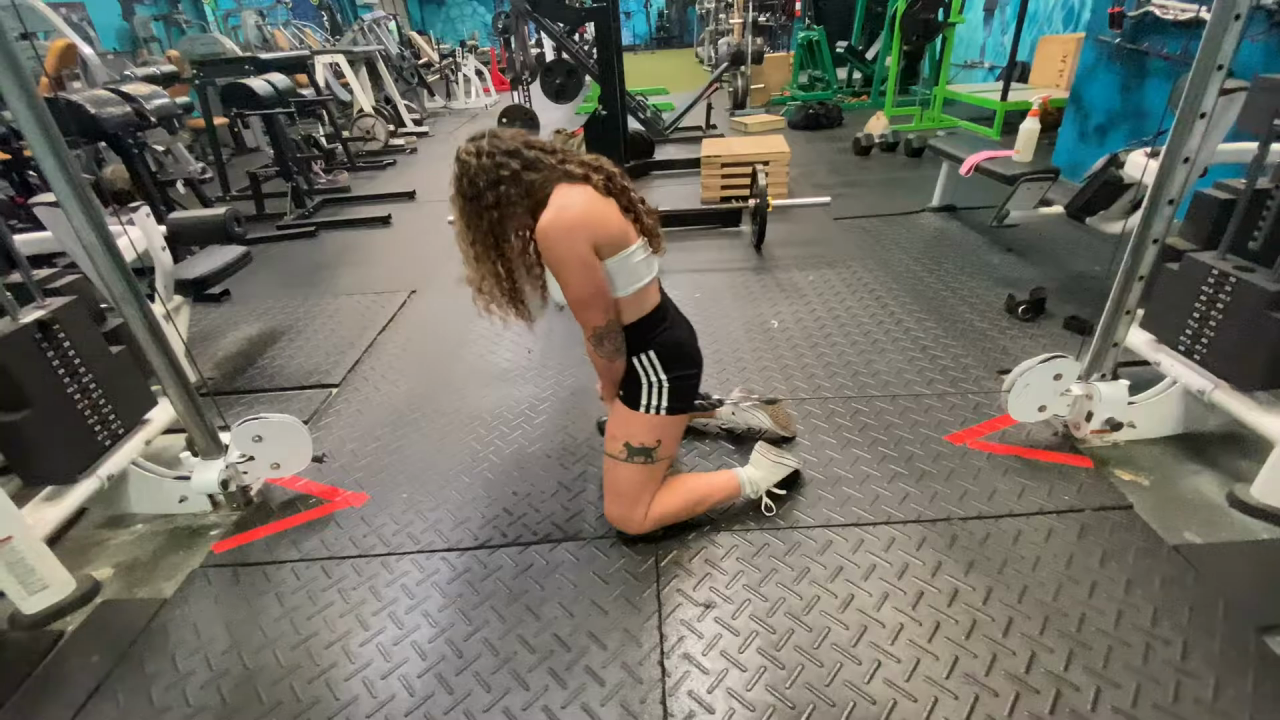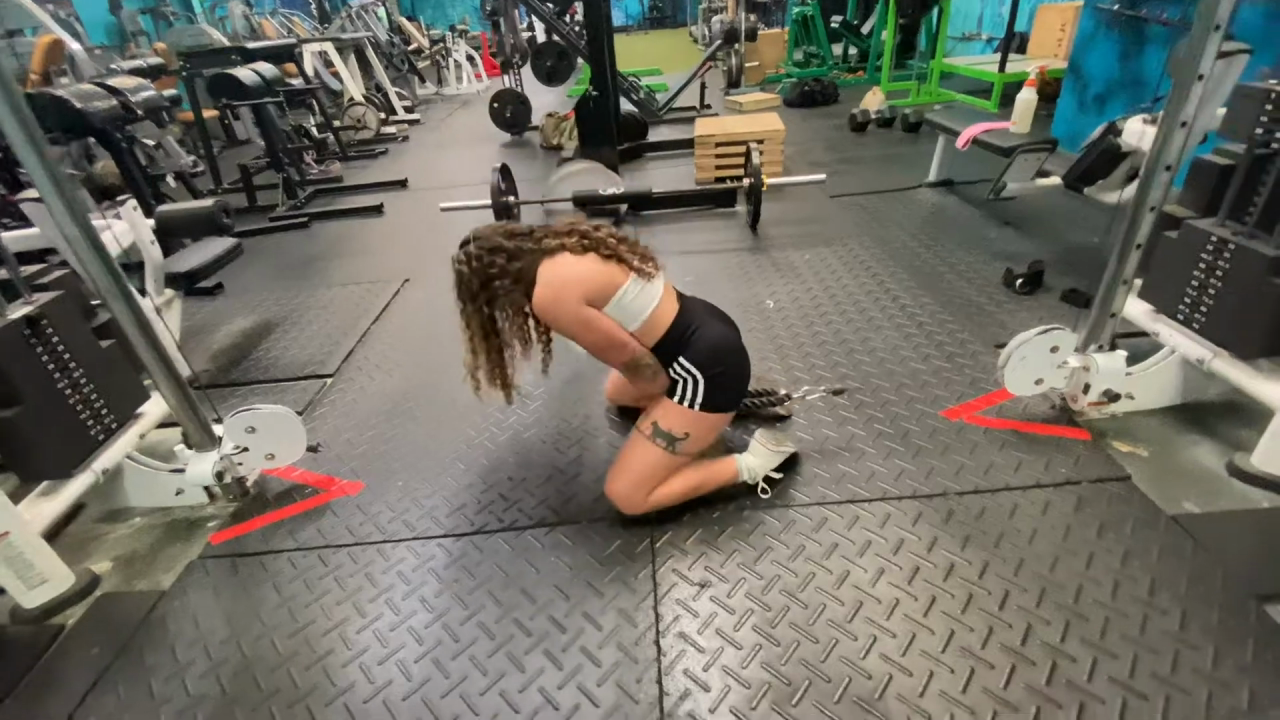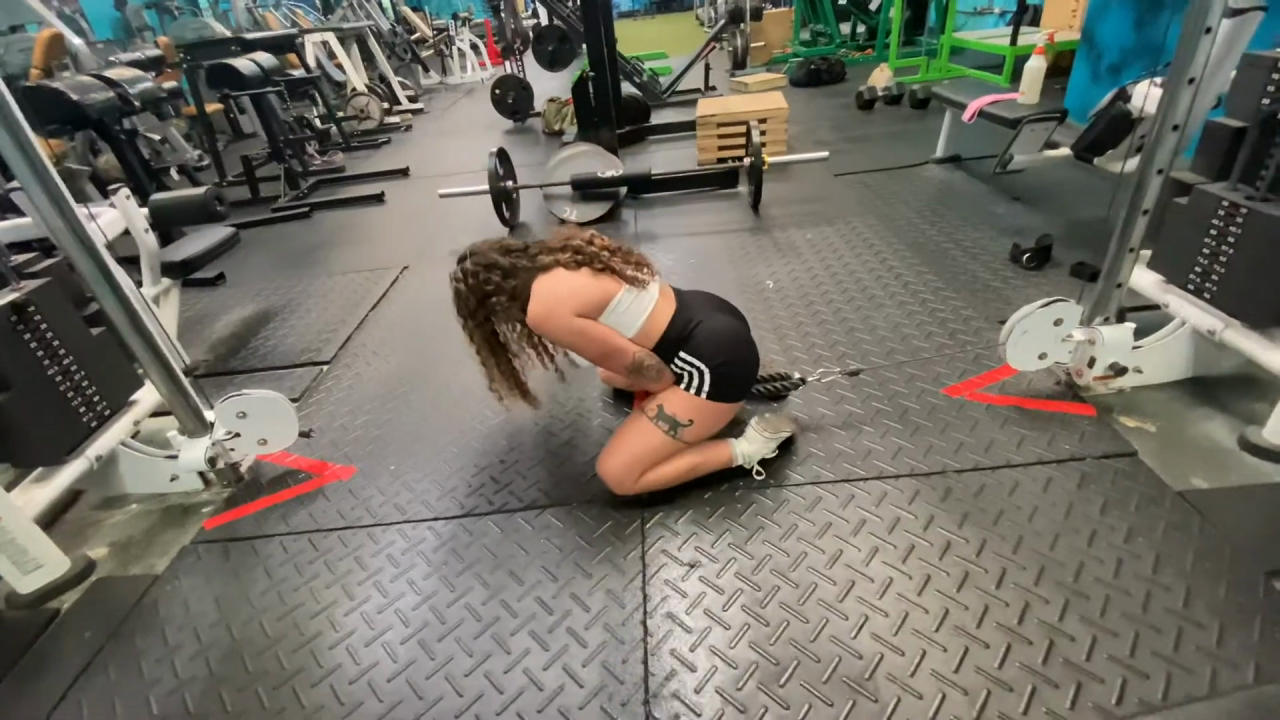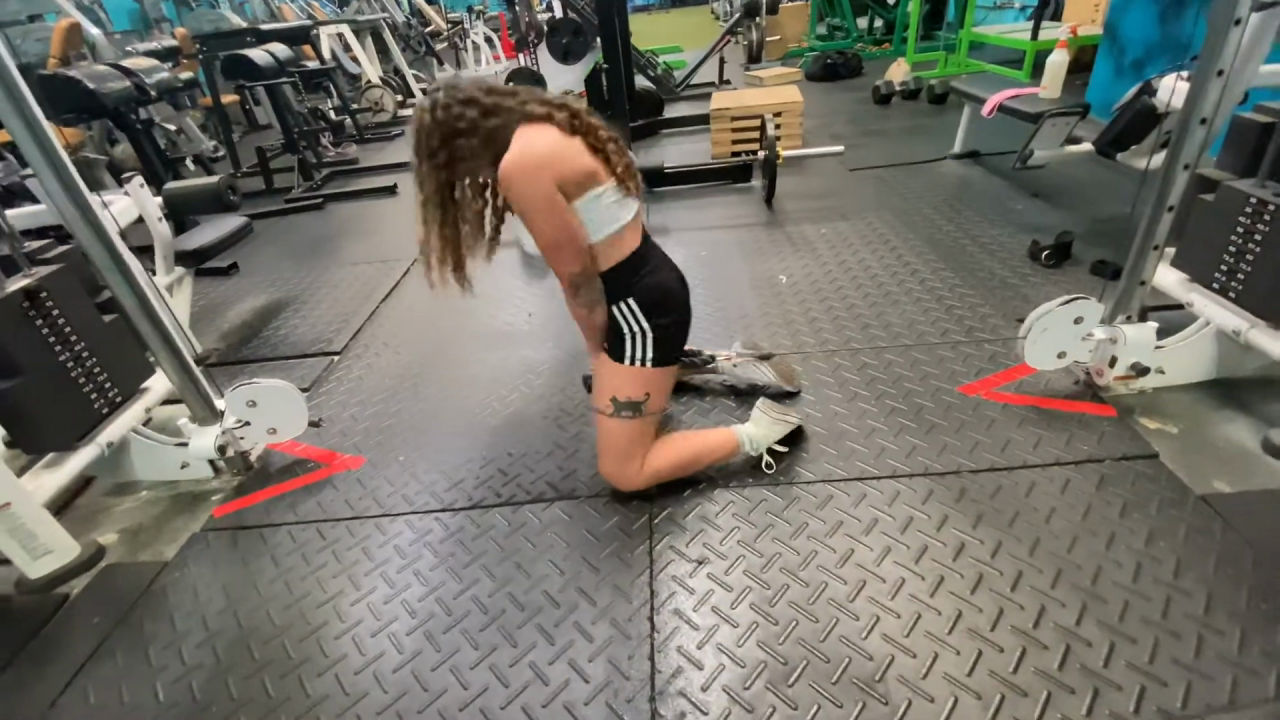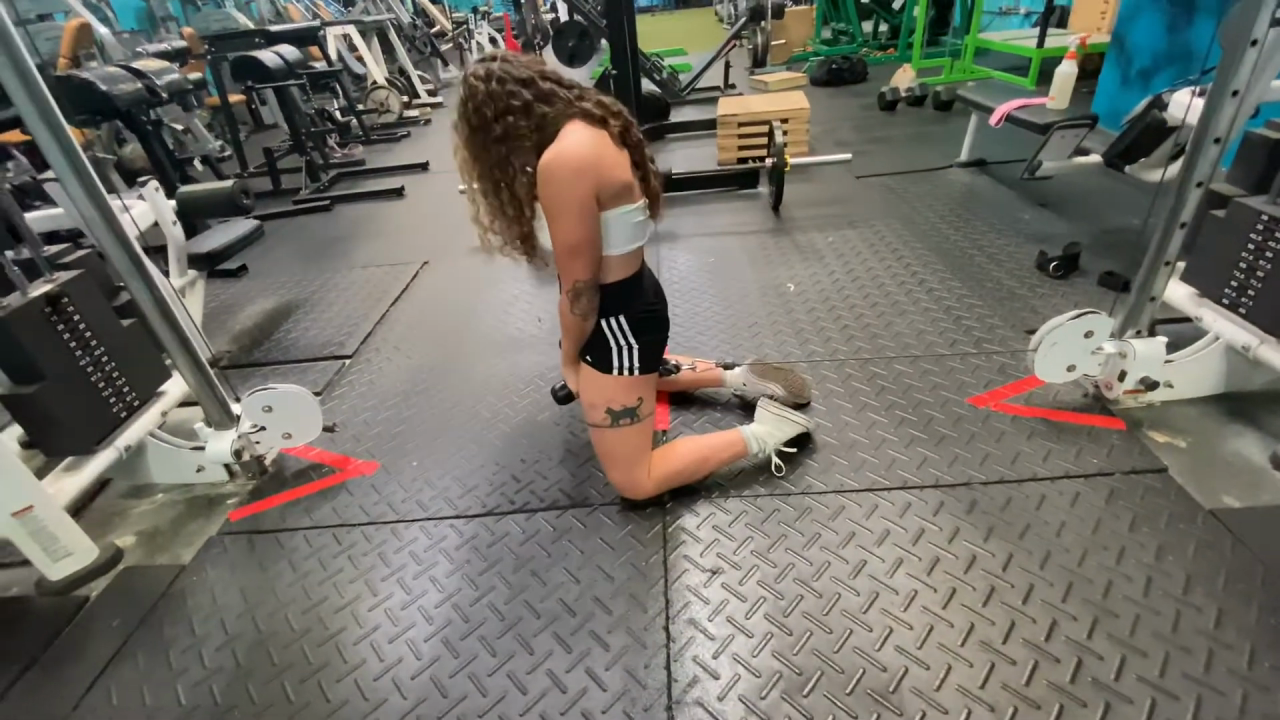
dt=0.5s
person 1, frame 1
left shoulder: (557, 221)
right shoulder: (577, 182)
left elbow: (598, 323)
left wrist: (610, 386)
right wrist: (612, 386)
left hip: (654, 360)
right hip: (659, 339)
left knee: (627, 515)
right knee: (623, 413)
left ankle: (753, 476)
right ankle: (732, 412)
person 1, frame 2
left shoulder: (551, 295)
right shoulder: (560, 244)
left elbow: (631, 360)
left wrist: (671, 407)
left hip: (708, 367)
right hip: (706, 329)
left knee: (626, 495)
right knee: (617, 394)
left ankle: (750, 464)
right ankle: (734, 401)
person 1, frame 3
left shoulder: (545, 311)
right shoulder: (558, 252)
left elbow: (637, 366)
left wrist: (679, 399)
left hip: (716, 361)
right hip: (711, 316)
left knee: (616, 473)
right knee: (612, 376)
left ankle: (746, 447)
person 1, frame 4
left shoulder: (521, 163)
right shoulder: (545, 127)
left elbow: (575, 275)
left wrist: (598, 346)
left hip: (640, 305)
right hip: (648, 280)
left knee: (623, 471)
right knee: (630, 375)
left ankle: (752, 434)
person 1, frame 5
left shoulder: (563, 160)
right shoulder: (589, 122)
left elbow: (579, 284)
left wrist: (569, 359)
left hip: (616, 320)
right hip: (629, 301)
left knee: (634, 480)
right knee: (635, 376)
left ankle: (759, 433)
right ankle: (738, 378)
